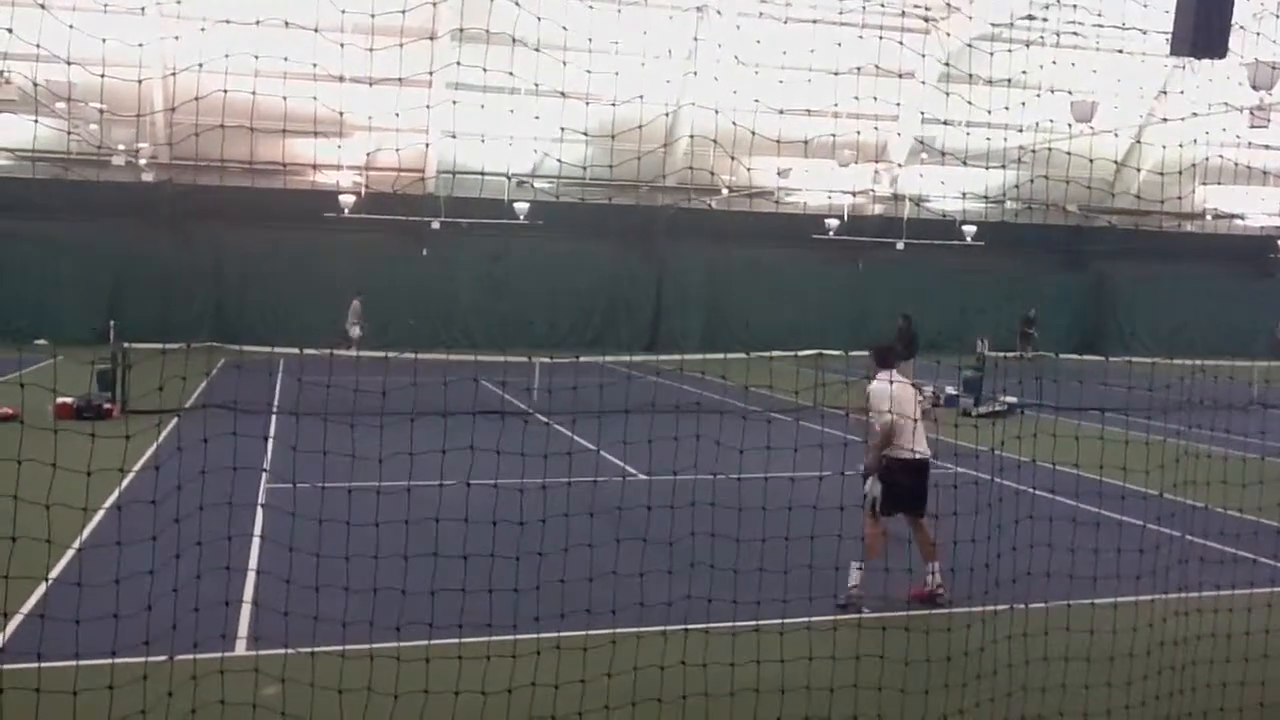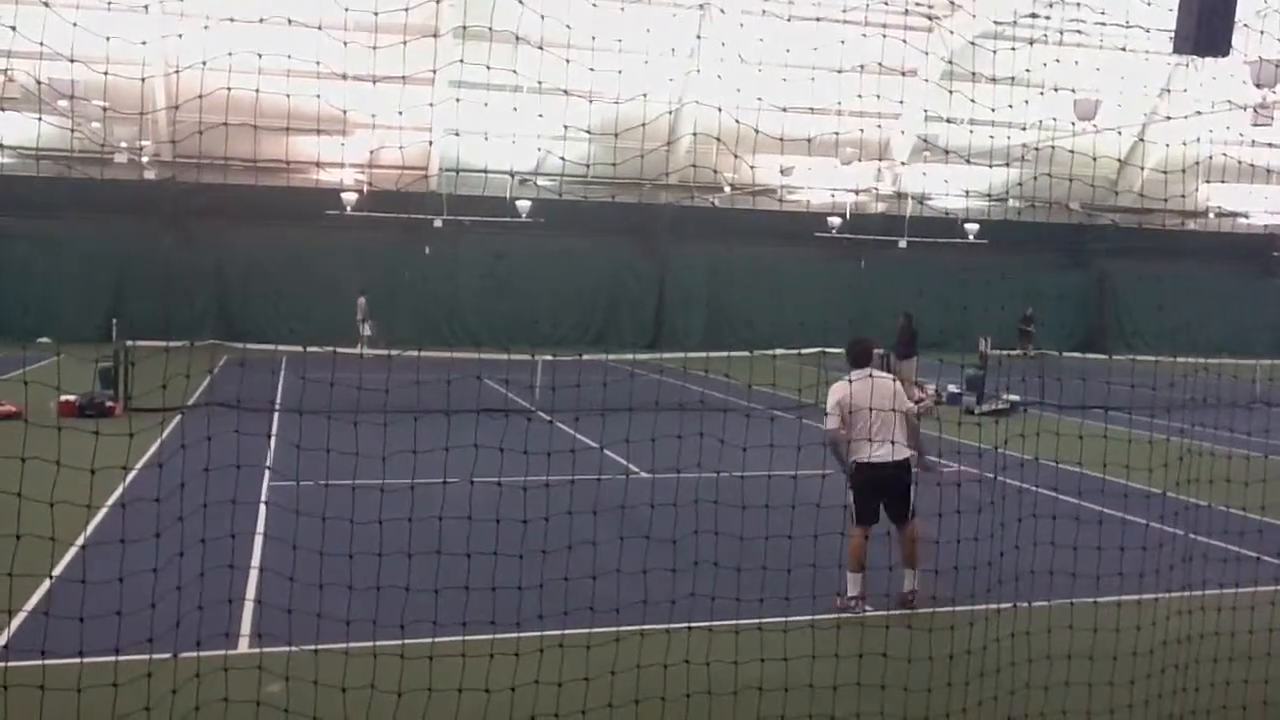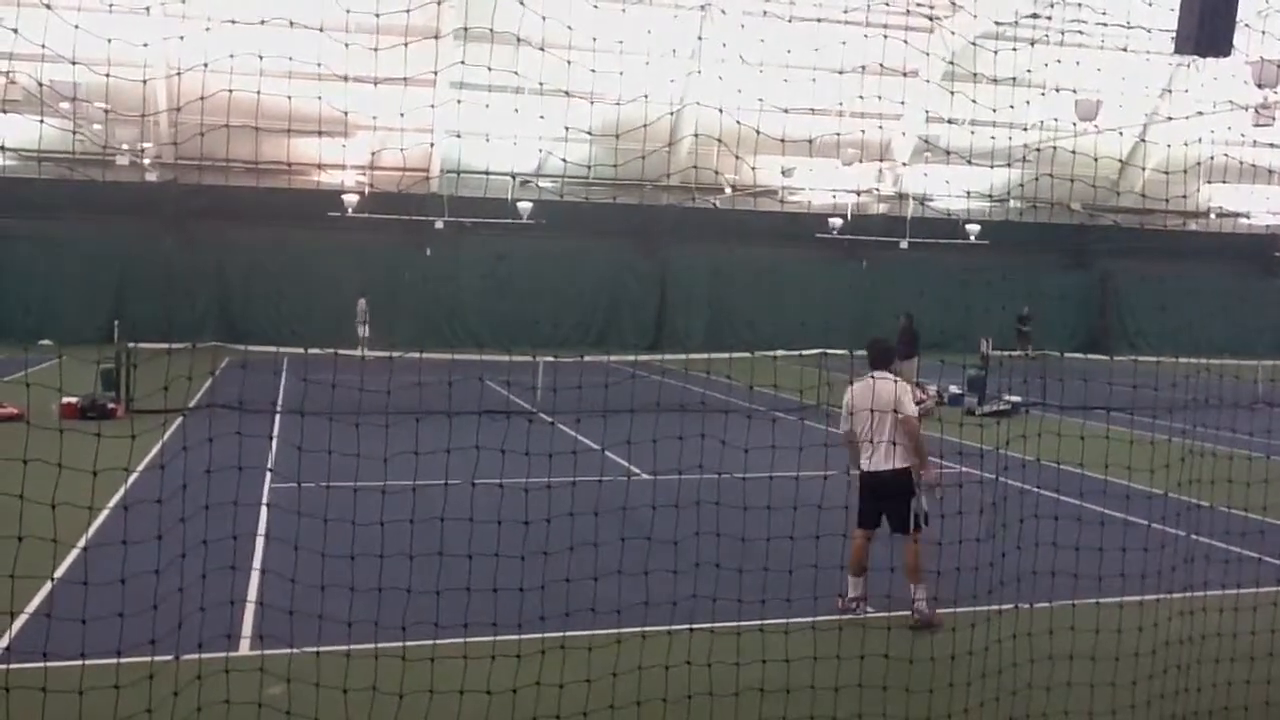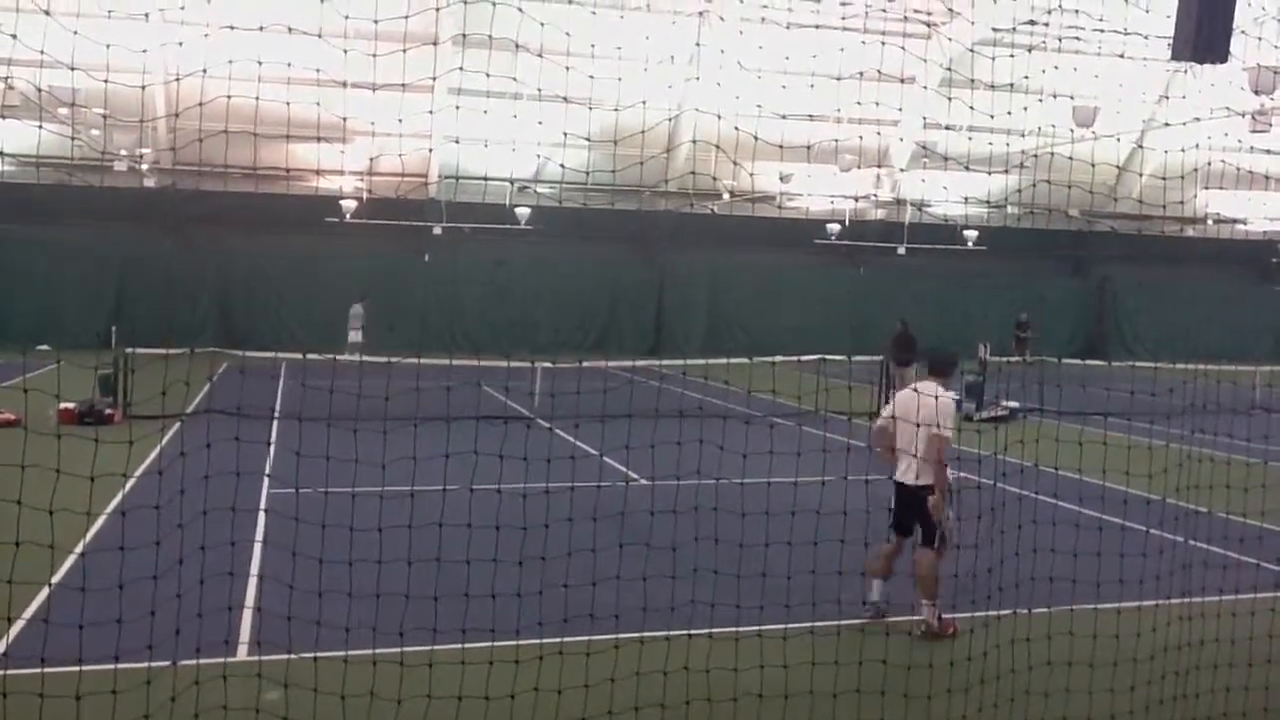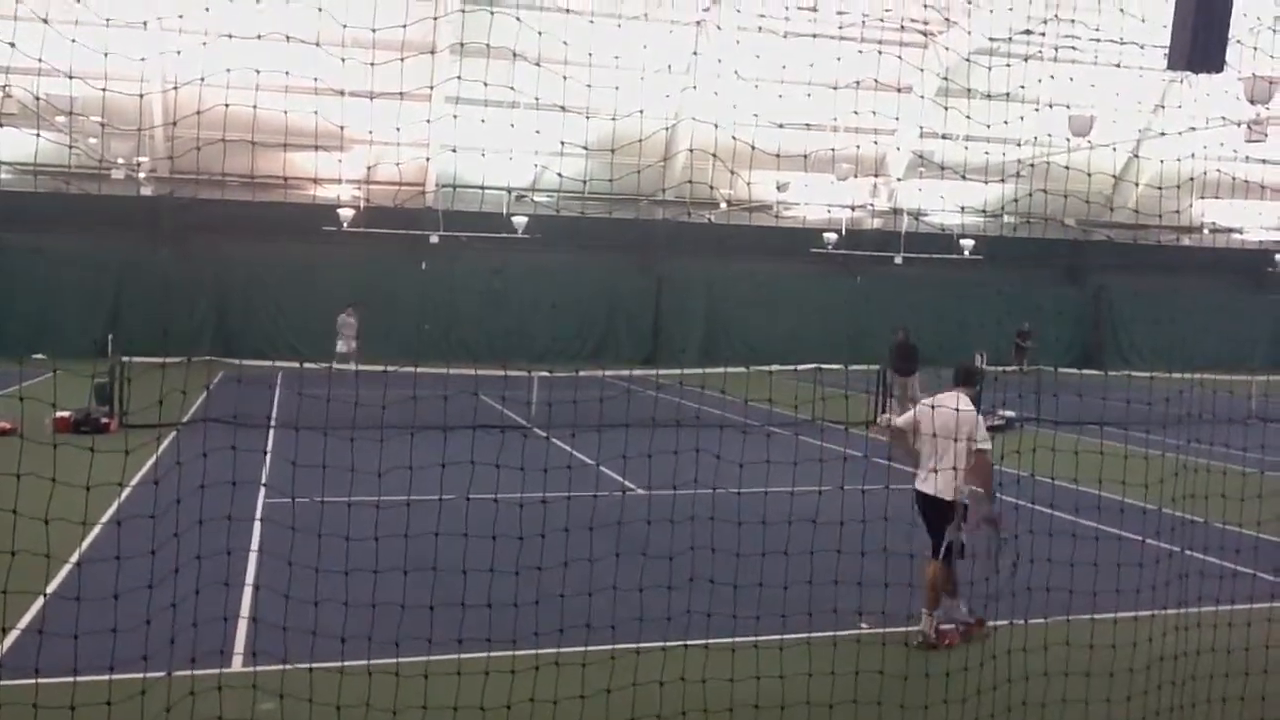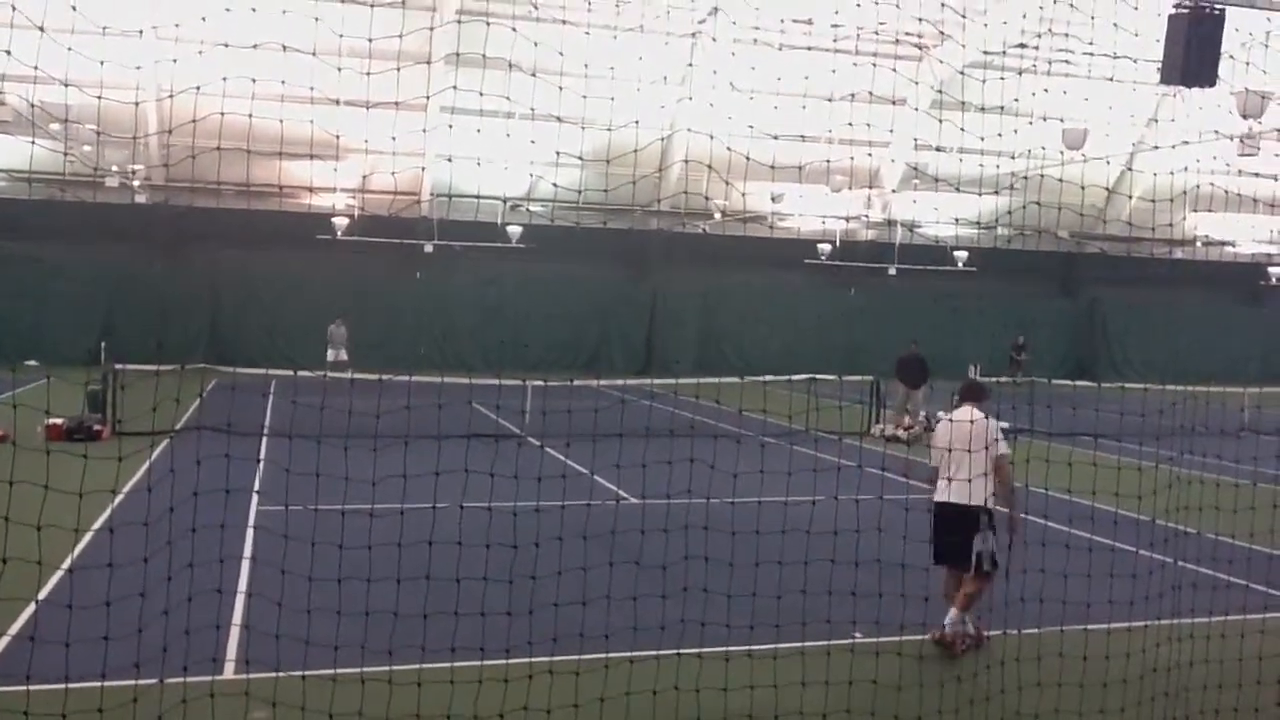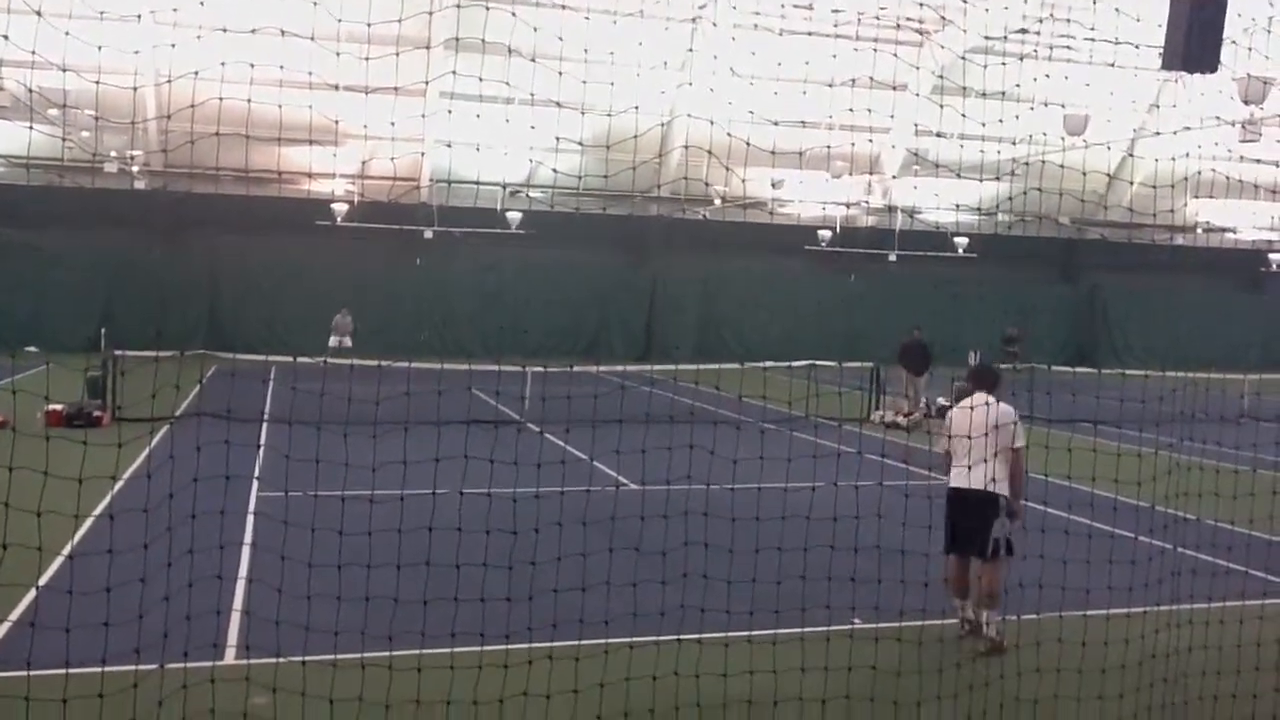
dt=0.4s
person 1, frame 1
left shoulder: (877, 386)
right shoulder: (907, 386)
left elbow: (889, 428)
left wrist: (873, 457)
right wrist: (875, 447)
left hip: (896, 461)
right hip: (920, 461)
left knee: (871, 519)
right knee: (916, 521)
left ankle: (855, 587)
right ankle: (935, 584)
person 1, frame 2
left shoulder: (839, 390)
right shoulder: (893, 383)
left elbow: (833, 436)
right elbow: (911, 420)
left wrist: (845, 464)
left hip: (864, 466)
right hip: (899, 463)
left knee: (859, 530)
right knee: (906, 526)
left ankle: (854, 596)
right ankle: (909, 589)
person 1, frame 3
left shoulder: (852, 391)
right shoulder: (900, 387)
left elbow: (849, 438)
right elbow: (911, 430)
right wrist: (924, 466)
left hip: (869, 472)
right hip: (900, 472)
left knee: (863, 533)
right knee: (911, 537)
left ankle: (854, 597)
right ankle: (920, 606)
person 1, frame 4
left shoulder: (903, 395)
right shoulder: (944, 401)
left elbow: (878, 434)
right elbow: (937, 450)
right wrist: (938, 491)
left hip: (902, 480)
right hip: (927, 484)
left knee: (897, 539)
right knee: (930, 550)
left ankle: (874, 600)
right ankle: (930, 619)
person 1, frame 5
left shoulder: (926, 405)
right shoulder: (971, 414)
left elbow: (894, 429)
right elbow: (982, 464)
right wrist: (989, 502)
left hip: (924, 490)
right hip: (951, 495)
left knee: (942, 557)
right knee: (941, 561)
left ankle: (963, 617)
right ankle: (927, 630)
person 1, frame 6
left shoulder: (941, 425)
right shoulder: (988, 423)
right elbow: (1003, 472)
right wrist: (1012, 510)
left hip: (943, 504)
right hip: (975, 506)
left knee: (955, 570)
right knee: (981, 573)
left ankle: (966, 630)
right ankle: (948, 628)
person 1, frame 7
left shoulder: (954, 412)
right shoulder: (1007, 413)
right elbow: (1017, 462)
right wrist: (1016, 499)
left hip: (957, 490)
right hip: (991, 494)
left knee: (958, 557)
right knee: (991, 563)
left ankle: (966, 617)
right ankle: (991, 631)
